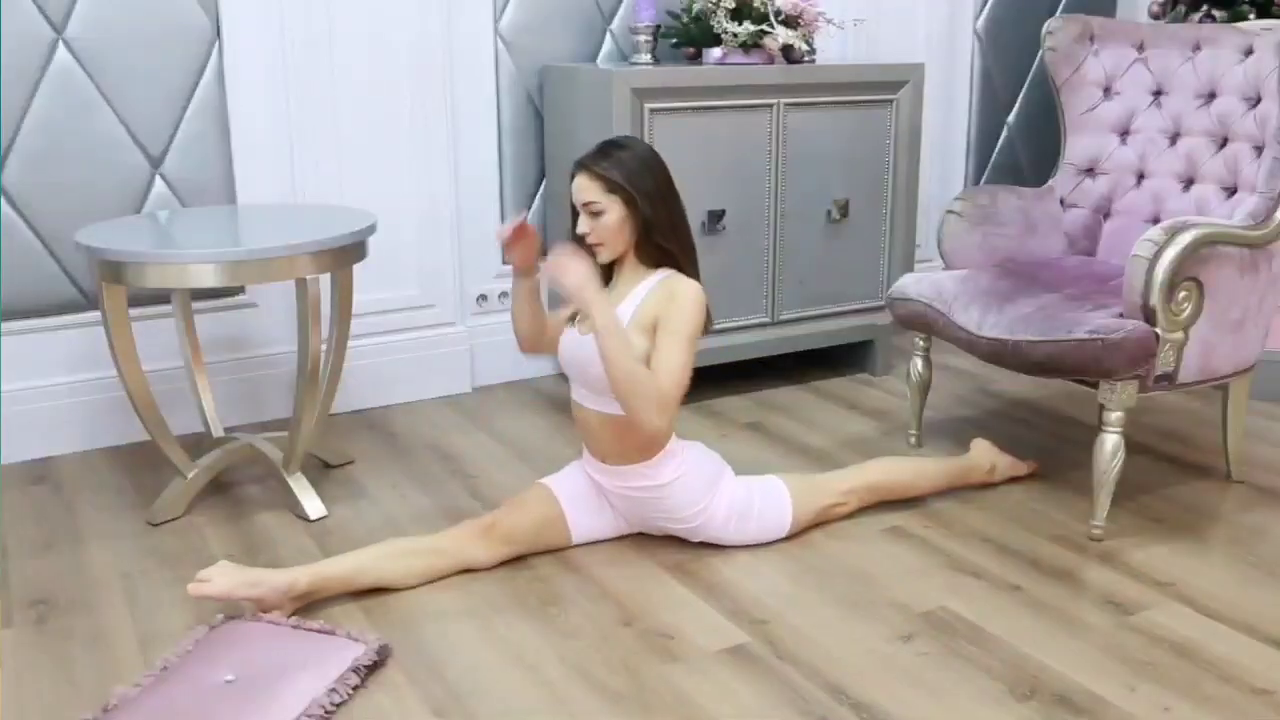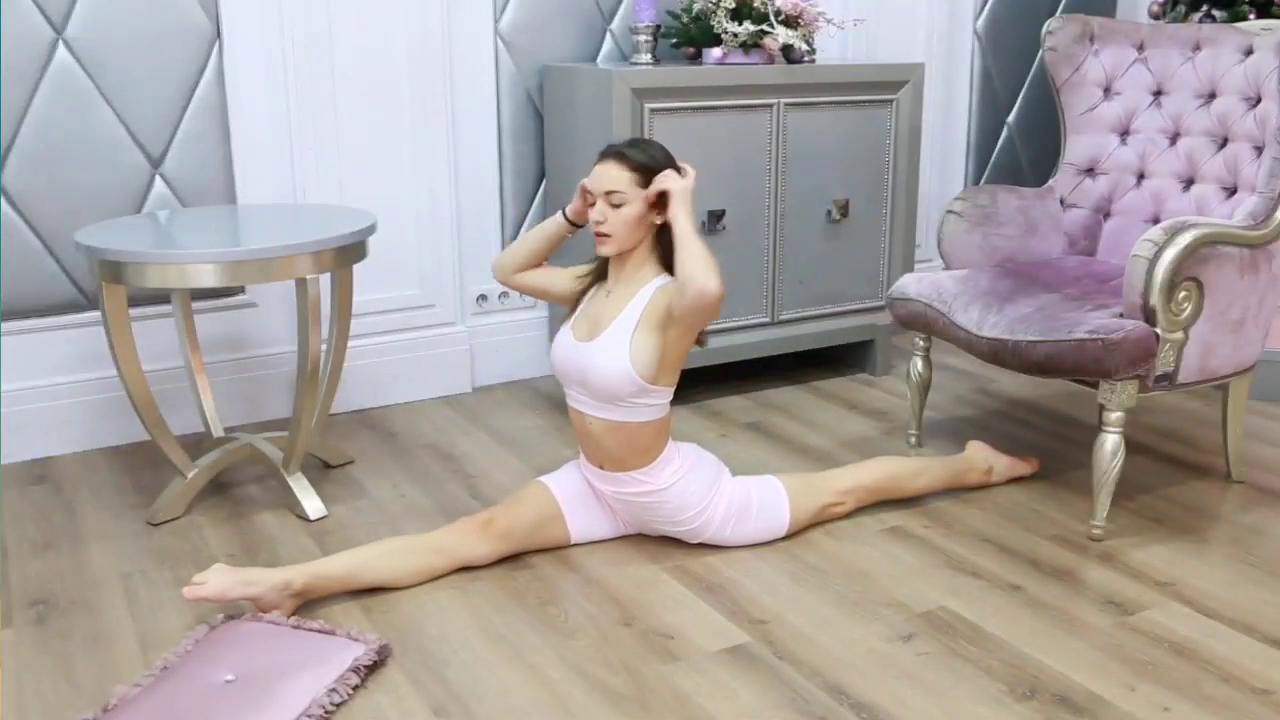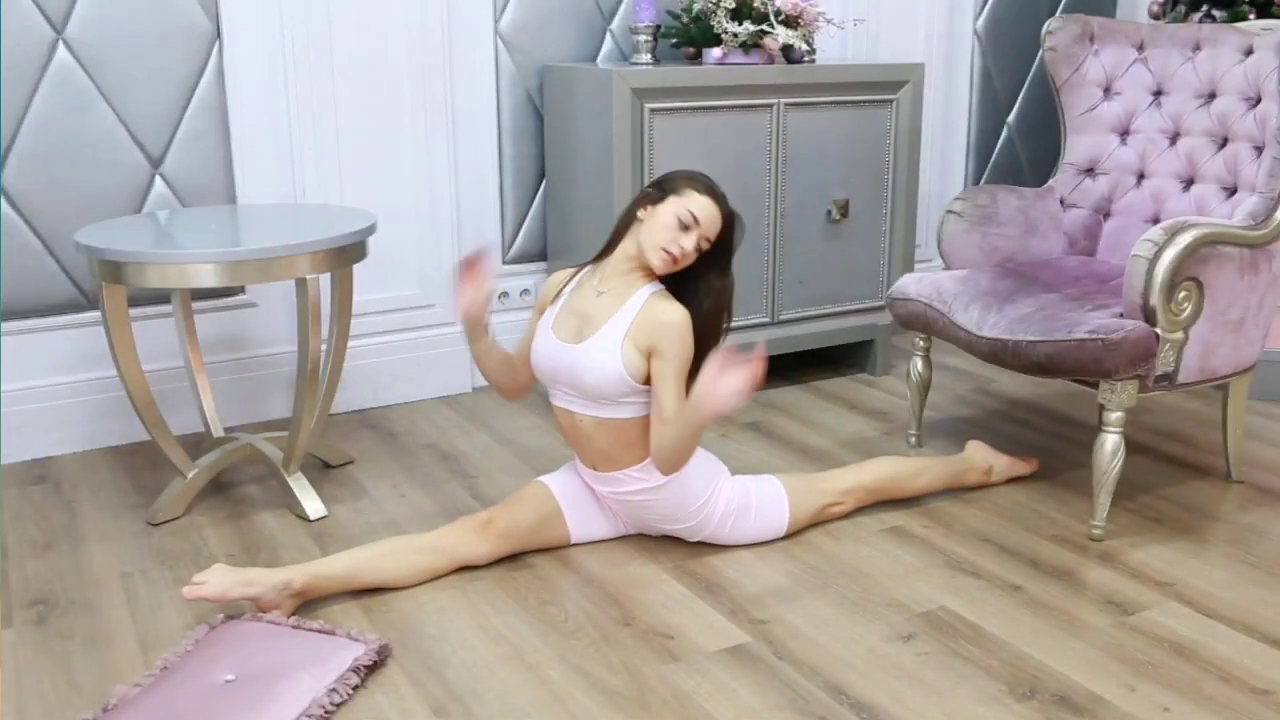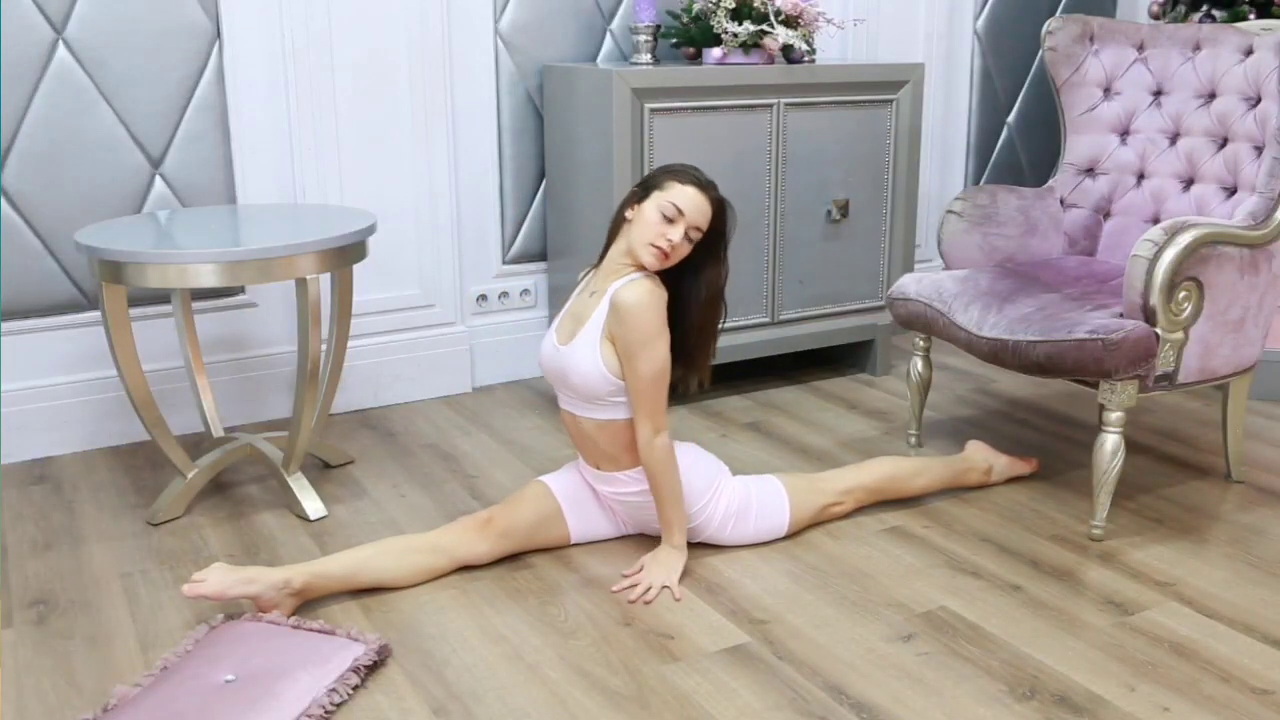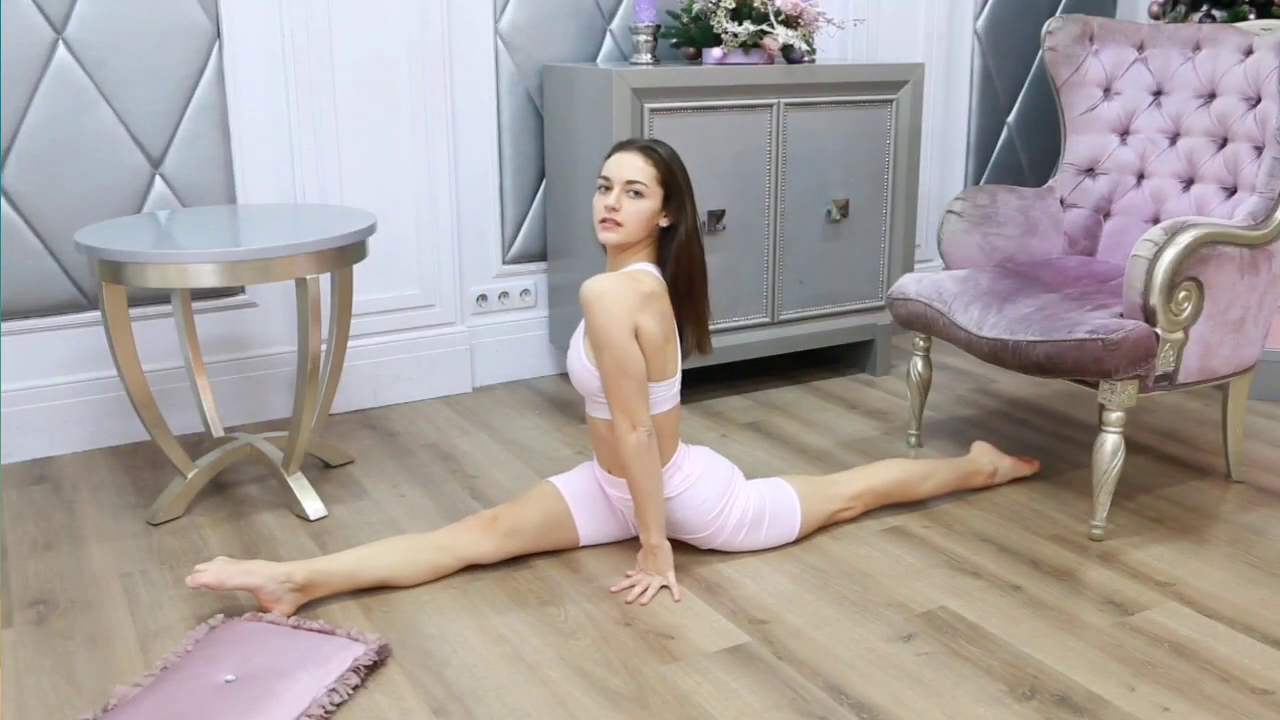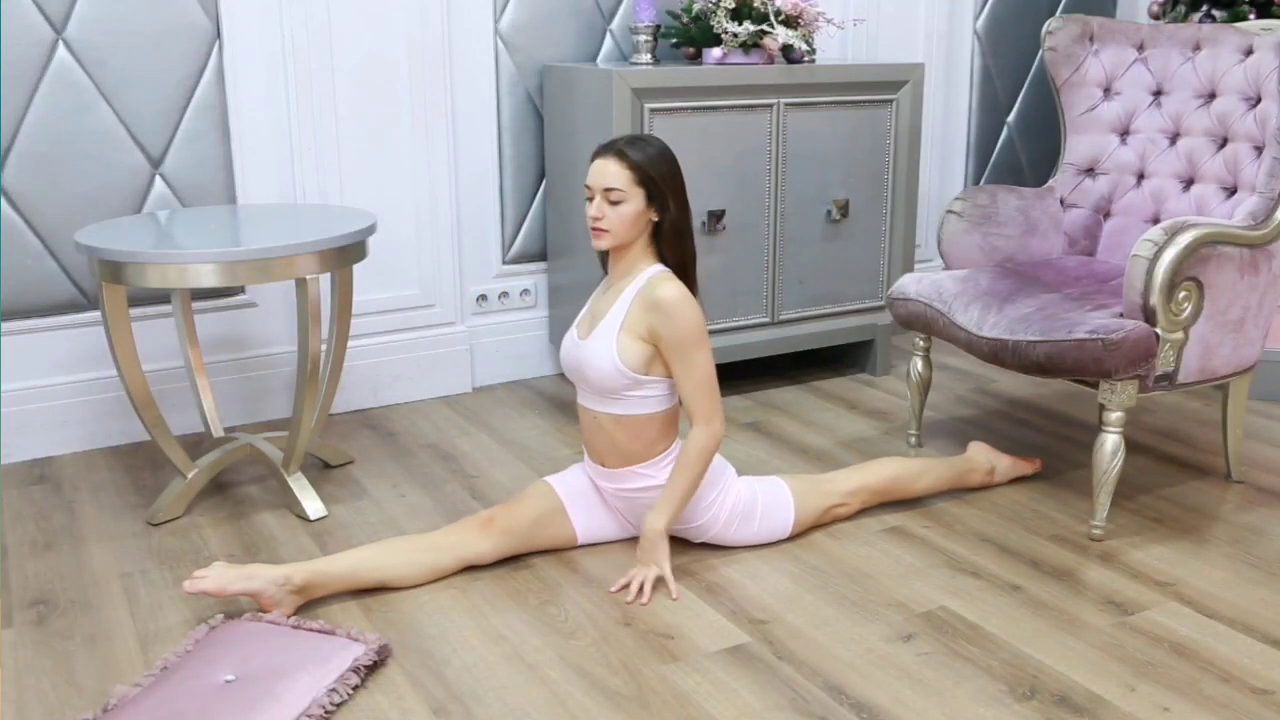
dt=0.7s
person 1, frame 1
left shoulder: (677, 295)
right shoulder: (608, 282)
left elbow: (654, 416)
right elbow: (537, 342)
left wrist: (592, 300)
right wrist: (526, 270)
left hip: (676, 488)
right hip: (603, 482)
right knee: (482, 537)
right ankle: (294, 585)
person 1, frame 2
left shoulder: (671, 301)
right shoulder: (592, 286)
left elbow: (709, 286)
right elbow: (507, 267)
left wrist: (684, 211)
right wrist: (570, 214)
left hip: (673, 492)
right hip: (599, 483)
right knee: (476, 535)
right ankle: (292, 583)
person 1, frame 3
left shoulder: (667, 317)
right shoulder: (564, 284)
left elbow: (670, 454)
right elbow: (515, 386)
left wrist: (708, 407)
right wrist: (476, 316)
left hip: (673, 492)
right hip: (596, 486)
right knee: (474, 534)
right ankle: (292, 583)
person 1, frame 4
left shoulder: (639, 298)
right shoulder: (595, 281)
left elbow: (652, 431)
left wrist: (673, 544)
left hip: (671, 488)
right hip: (602, 483)
right knee: (476, 534)
right ankle: (290, 581)
person 1, frame 5
left shoulder: (608, 292)
right shoulder: (638, 280)
left elbow: (633, 429)
left wrist: (655, 546)
left hip: (684, 494)
right hip: (621, 481)
right knee: (483, 533)
right ankle: (296, 580)
person 1, frame 6
left shoulder: (664, 297)
right shoulder: (614, 280)
left elbow: (710, 424)
left wrist: (659, 530)
left hip: (677, 491)
right hip: (608, 484)
right knee: (480, 533)
right ankle: (293, 582)
